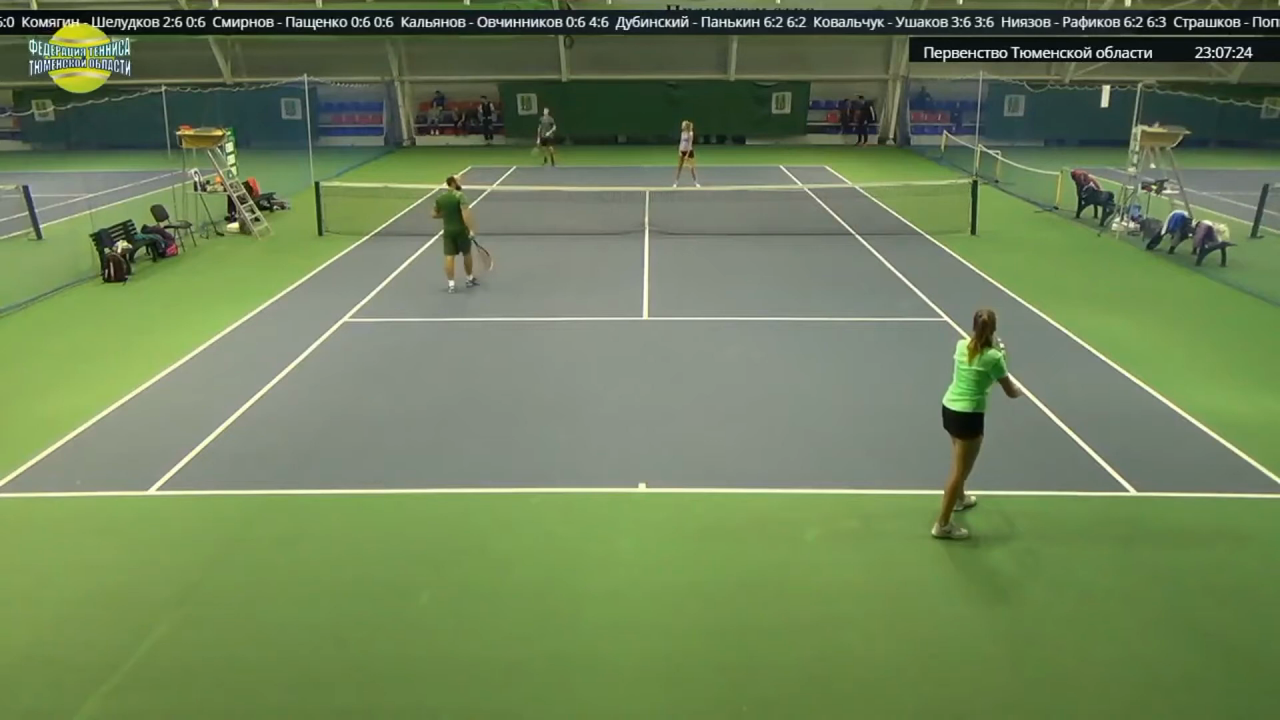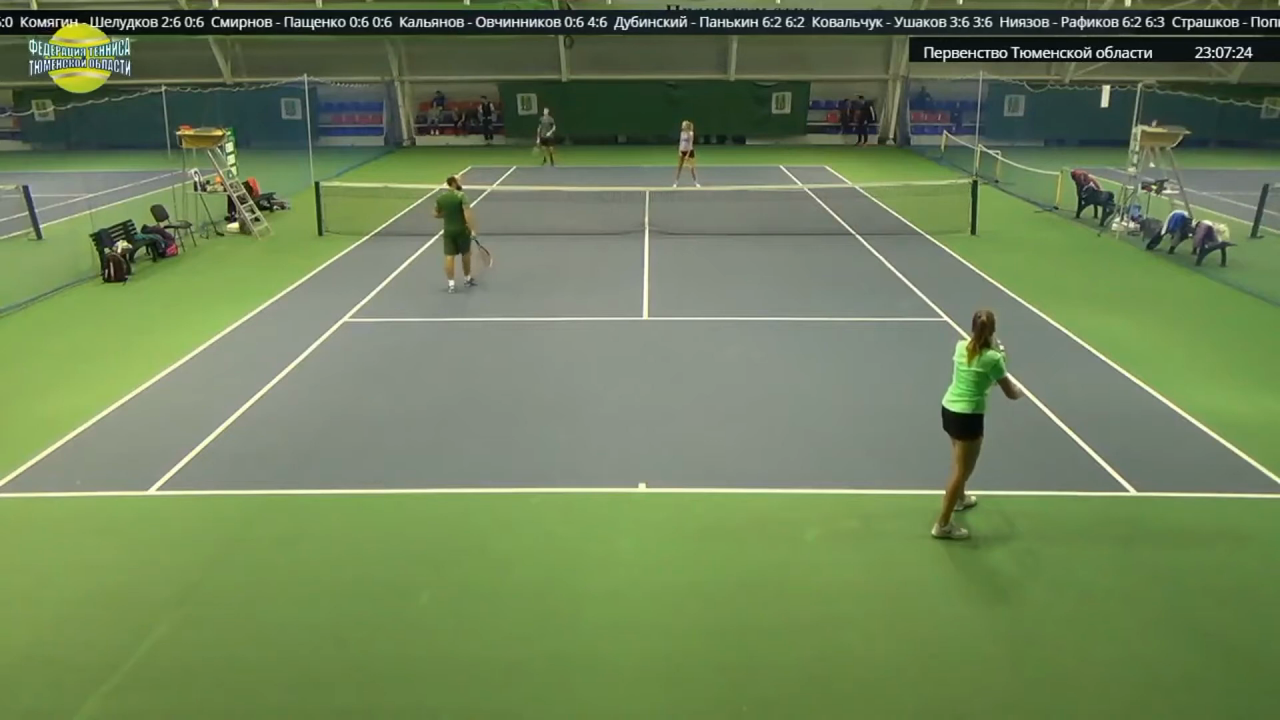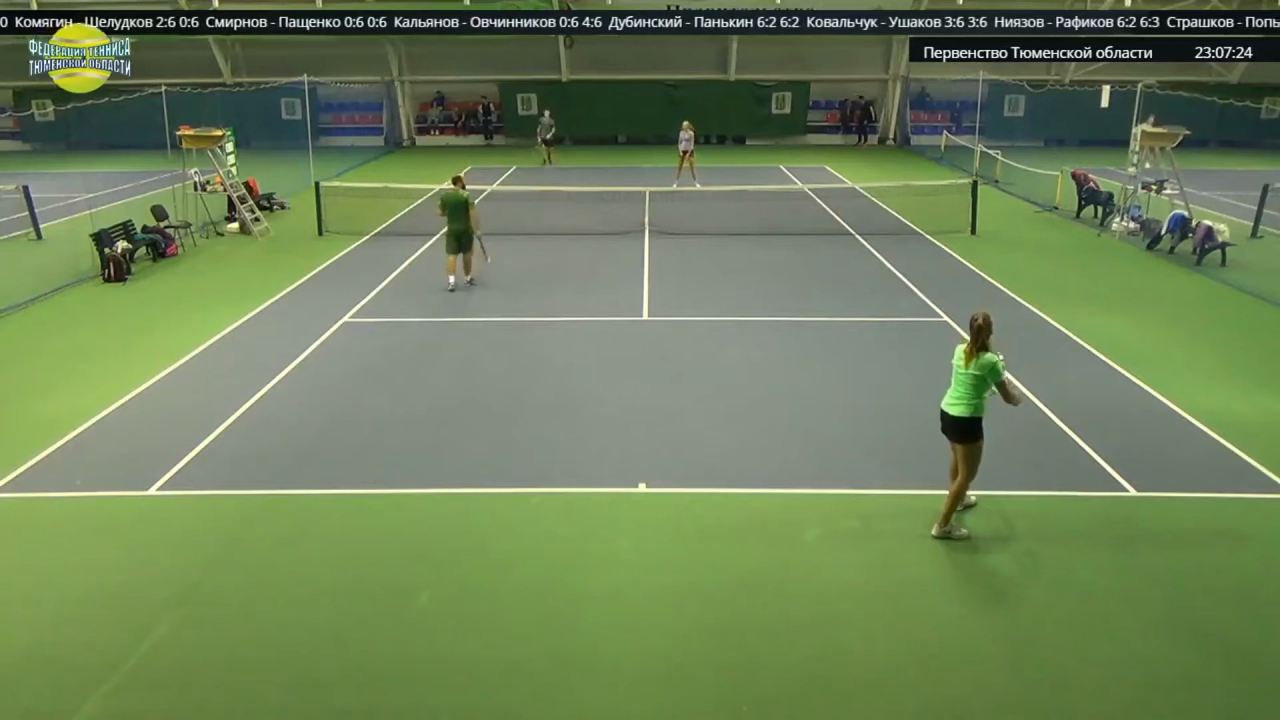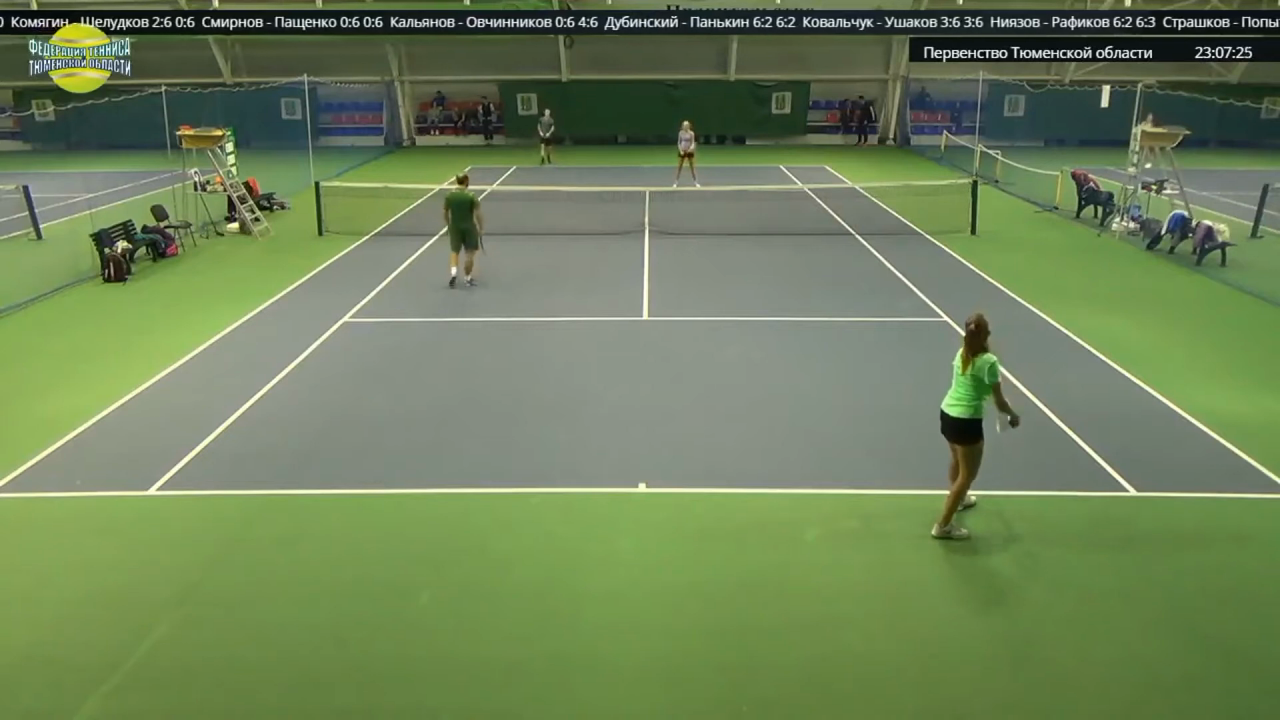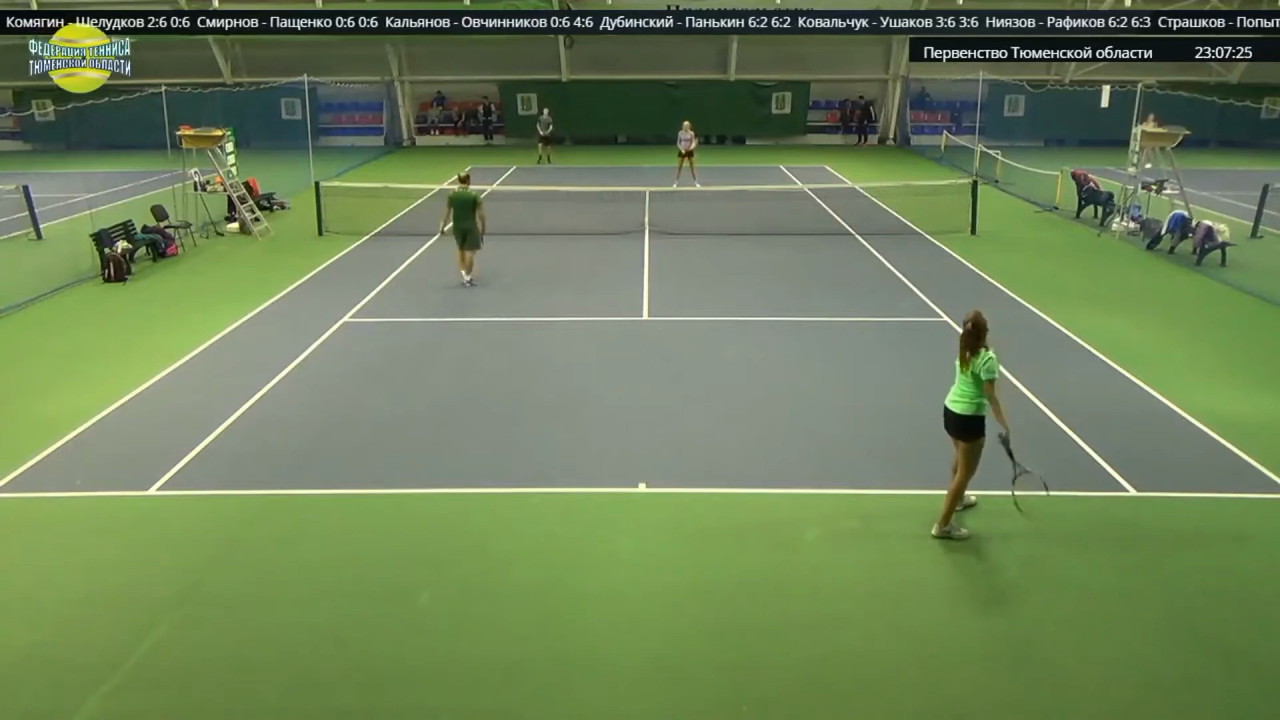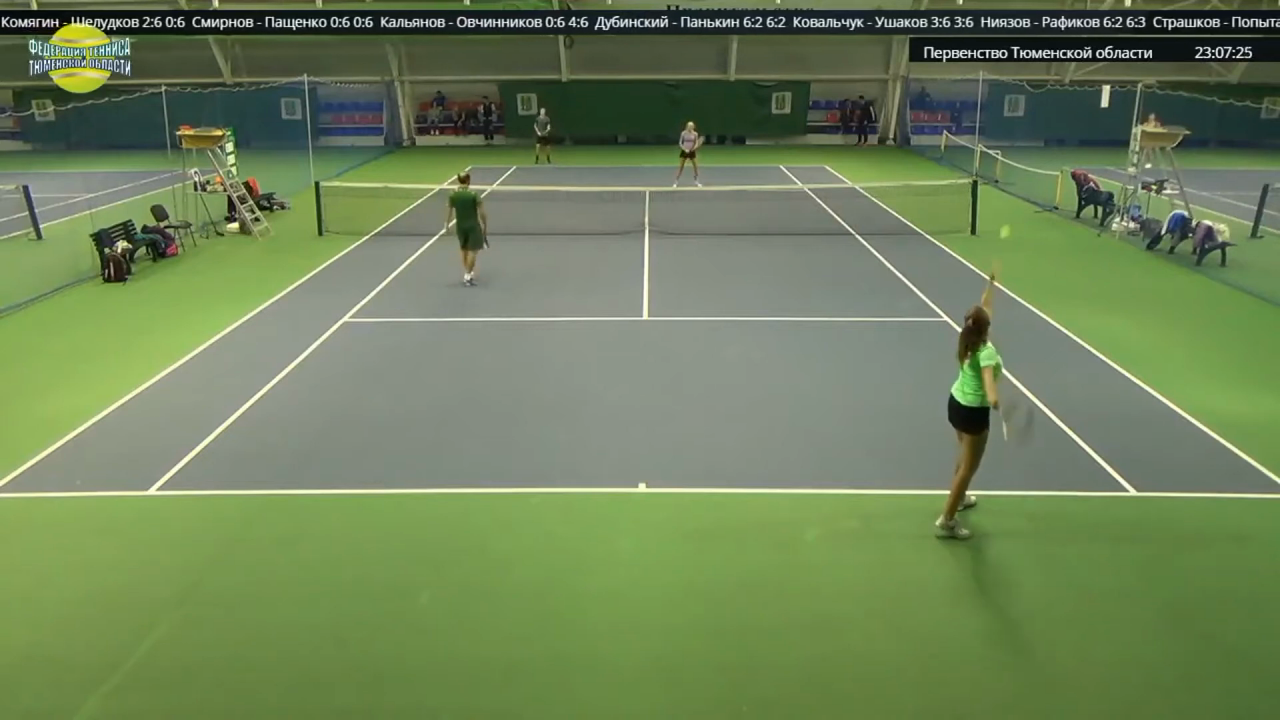
dt=0.2s
person 1, frame 1
left shoulder: (961, 345)
right shoulder: (993, 357)
right elbow: (1011, 392)
right wrist: (1019, 391)
left hip: (949, 408)
right hip: (968, 416)
left knee: (959, 460)
right knee: (960, 470)
left ankle: (959, 498)
right ankle: (943, 524)
person 1, frame 2
left shoulder: (961, 347)
right shoulder: (992, 358)
right elbow: (1010, 393)
right wrist: (1020, 391)
left hip: (948, 410)
right hip: (967, 417)
left knee: (959, 459)
right knee: (962, 471)
left ankle: (959, 498)
right ankle: (943, 525)
person 1, frame 3
left shoulder: (960, 351)
right shoulder: (990, 361)
right elbow: (1007, 397)
right wrist: (1017, 398)
left hip: (947, 413)
right hip: (966, 421)
left knee: (957, 460)
right knee: (967, 475)
left ankle: (959, 498)
right ankle: (943, 525)
person 1, frame 4
left shoulder: (962, 353)
right shoulder: (988, 362)
right elbow: (998, 400)
right wrist: (1013, 415)
left hip: (947, 414)
right hip: (966, 422)
left knee: (957, 461)
right knee: (967, 475)
left ankle: (959, 498)
right ankle: (943, 525)
person 1, frame 5
left shoulder: (965, 350)
right shoulder: (987, 358)
left elbow: (977, 334)
right elbow: (990, 395)
left wrist: (975, 324)
right wrist: (1003, 423)
left hip: (950, 409)
right hip: (969, 418)
left knee: (960, 459)
right knee: (966, 472)
left ankle: (957, 499)
right ankle: (942, 525)
person 1, frame 6
left shoulder: (968, 337)
right shoulder: (987, 351)
left elbow: (982, 308)
right elbow: (989, 379)
left wrist: (990, 285)
right wrist: (992, 397)
left hip: (957, 403)
right hip: (974, 411)
left knee: (966, 457)
right knee: (969, 465)
left ankle: (960, 498)
right ankle: (946, 519)
